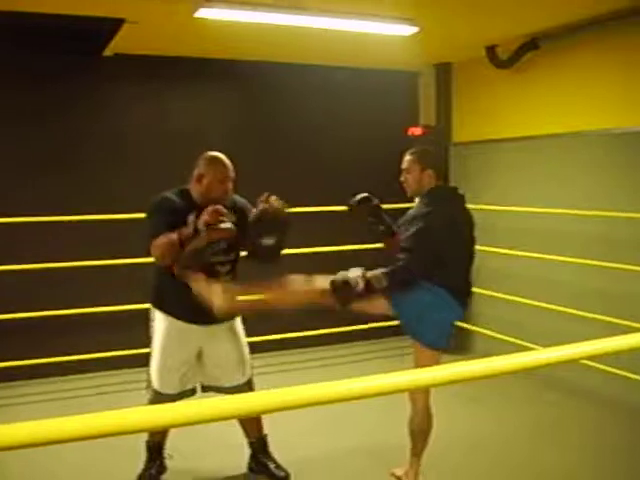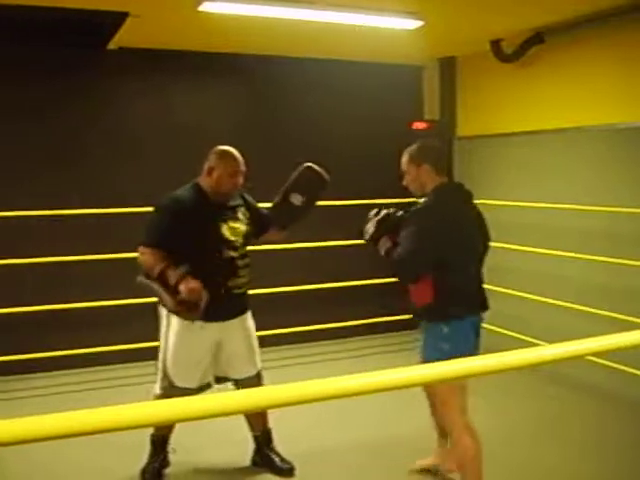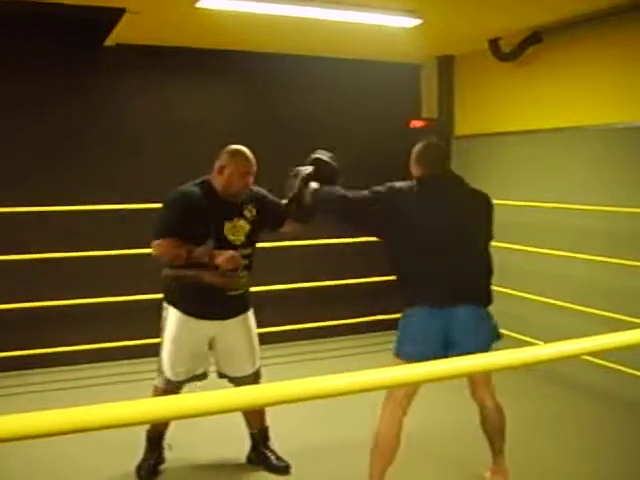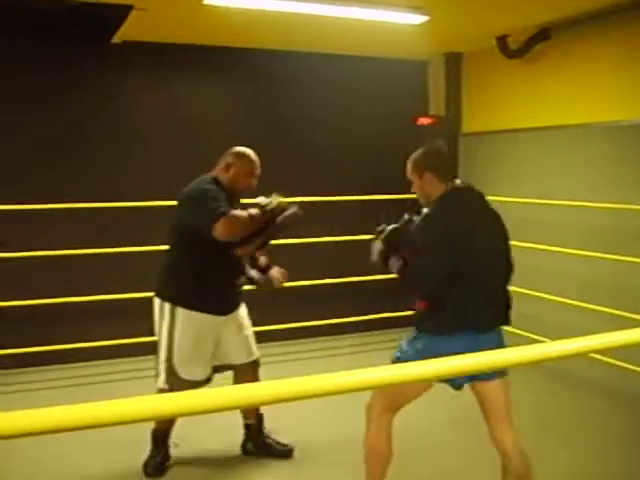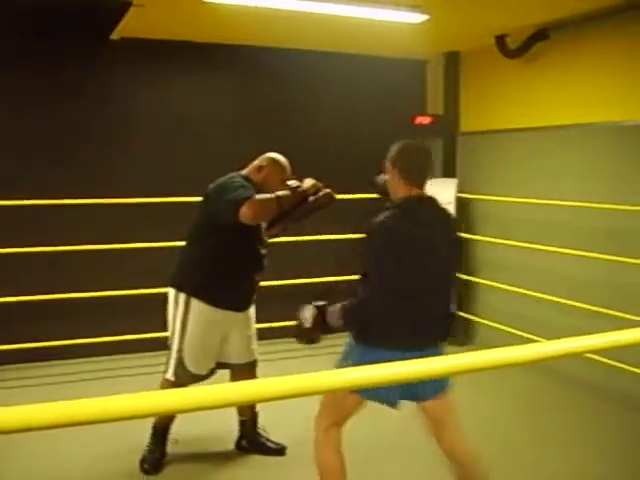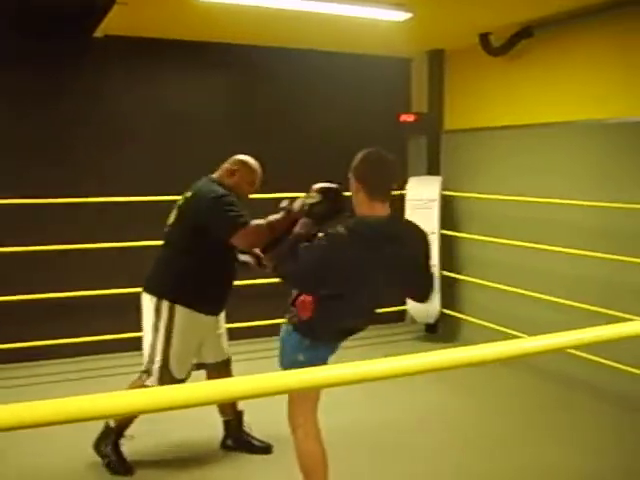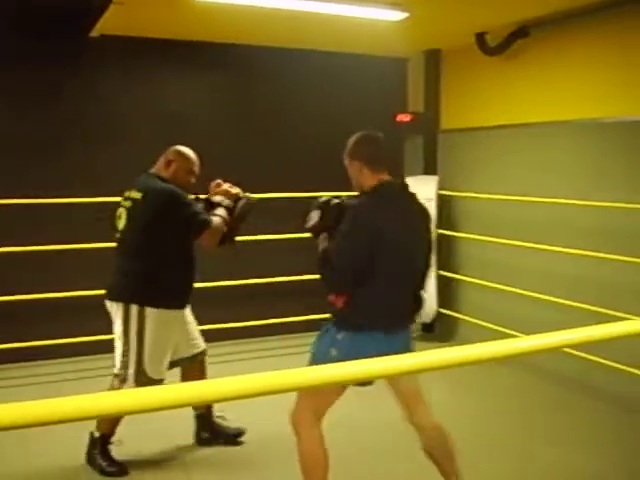
dt=0.4s
person 1, frame 1
left shoulder: (431, 208)
right shoulder: (453, 209)
left elbow: (413, 262)
left wrist: (367, 282)
right wrist: (378, 218)
left hip: (417, 296)
right hip: (446, 306)
left knee: (333, 288)
right knee: (419, 394)
person 1, frame 2
left shoulder: (431, 212)
right shoulder: (462, 207)
left elbow: (407, 268)
left wrist: (383, 238)
right wrist: (402, 232)
left hip: (448, 322)
right hip: (462, 314)
left knee: (454, 418)
right knee: (435, 388)
person 1, frame 3
left shoulder: (403, 197)
right shoulder: (479, 202)
left elbow: (346, 205)
left wrist: (307, 187)
left hip: (425, 313)
right hip: (470, 310)
left knee: (395, 405)
right knee: (484, 394)
person 1, frame 4
left shoulder: (435, 220)
right shoulder: (488, 215)
left elbow: (424, 282)
left wrist: (394, 260)
left hip: (441, 335)
right hip: (485, 333)
left knee: (379, 410)
right knee: (503, 432)
person 1, frame 5
left shoulder: (388, 227)
right shoulder: (444, 224)
left elbow: (376, 300)
left wrist: (327, 316)
left hip: (378, 347)
right hip: (426, 347)
left knee: (327, 426)
right knee: (452, 441)
person 1, frame 6
left shoulder: (341, 245)
right shoulder: (411, 238)
left elbow: (288, 267)
right elbow: (420, 291)
left wrist: (303, 226)
left hip: (315, 332)
right hip: (344, 321)
left knee: (302, 420)
person 1, frame 7
left shoulder: (364, 214)
right shoulder: (417, 210)
left elbow: (338, 280)
left wrist: (324, 235)
left hip: (354, 330)
right hip: (397, 328)
left knee: (304, 418)
right knee: (421, 416)
person 2, frame 1
left shoulder: (238, 208)
right shoulder: (167, 205)
left elbow: (264, 254)
right elbow: (161, 253)
left wrist: (269, 222)
right wrist: (197, 227)
left hip: (222, 317)
right hip: (175, 317)
left knee: (242, 386)
right knee: (164, 391)
person 2, frame 2
left shoulder: (241, 202)
right shoulder: (179, 205)
left elbow: (270, 232)
right elbow: (147, 254)
right wrist: (179, 280)
left hip: (235, 312)
right hip: (192, 314)
left knee: (251, 379)
right knee: (174, 387)
left ankle: (264, 449)
right ankle: (157, 453)
person 2, frame 3
left shoulder: (254, 198)
right shoulder: (186, 199)
left elbow: (290, 221)
right elbow: (161, 247)
right wrist: (211, 256)
left hip: (236, 309)
right hip: (188, 309)
left knee: (249, 377)
right knee: (171, 380)
left ankle: (260, 446)
right ankle: (153, 449)
person 2, frame 4
left shoulder: (229, 197)
right shoulder: (202, 194)
left elbow: (245, 240)
right elbow: (226, 230)
left wrist: (267, 267)
right wrist: (264, 212)
left hip: (228, 303)
right hip: (186, 304)
left knee: (247, 365)
right knee: (177, 380)
left ankle: (255, 436)
right ankle: (159, 446)
person 2, frame 5
left shoulder: (250, 194)
right shoulder: (232, 187)
right elbow: (253, 213)
right wrist: (295, 193)
left hip: (237, 300)
right hip: (199, 297)
left knee: (245, 365)
right knee: (182, 372)
left ankle: (248, 434)
right ankle: (158, 441)
person 2, frame 6
left shoulder: (208, 195)
right shoulder: (214, 198)
right elbow: (246, 237)
left wrist: (263, 233)
right wrist: (287, 217)
left hip: (203, 301)
right hip: (173, 301)
left knee: (220, 366)
right knee: (159, 376)
left ankle: (234, 432)
right ankle: (110, 438)
person 2, frame 7
left shoulder: (144, 190)
right shoulder: (166, 196)
left elbow: (189, 224)
right elbow: (210, 236)
left wrist: (212, 202)
right wrist: (224, 205)
left hip: (166, 300)
right hip: (141, 303)
left knee: (194, 357)
right knee: (132, 379)
left ankle: (207, 426)
right ankle: (97, 446)
